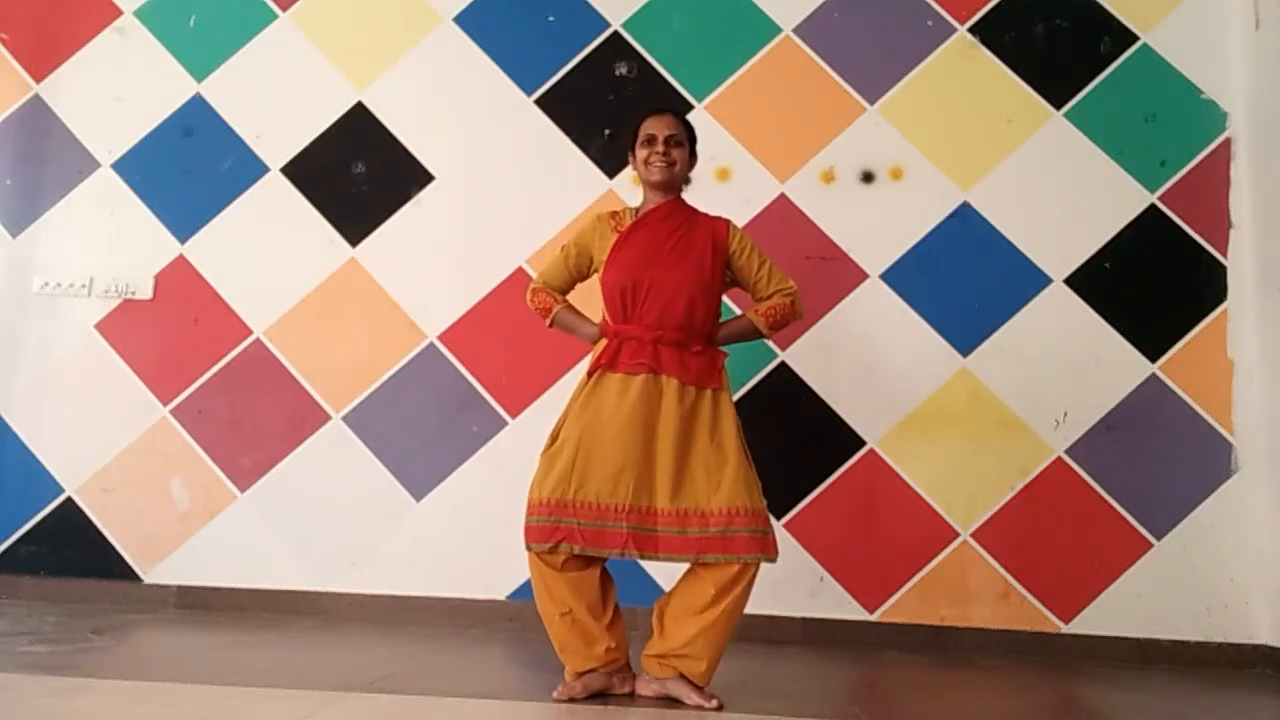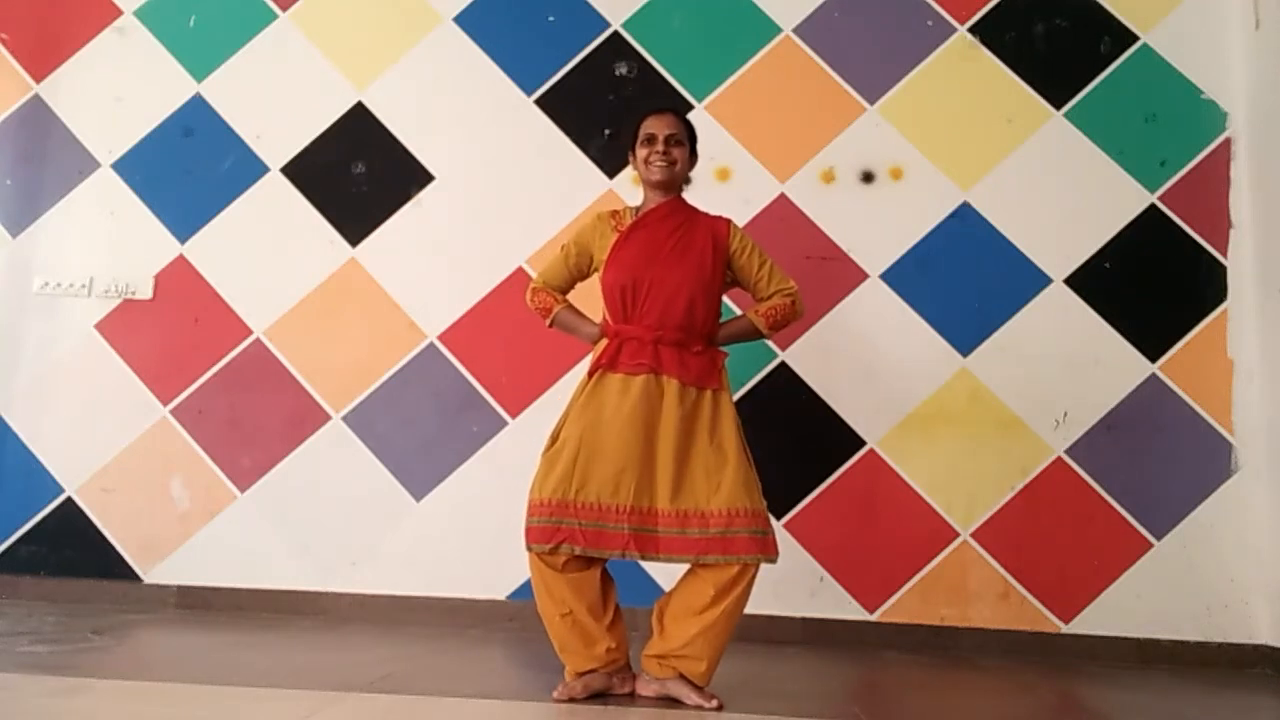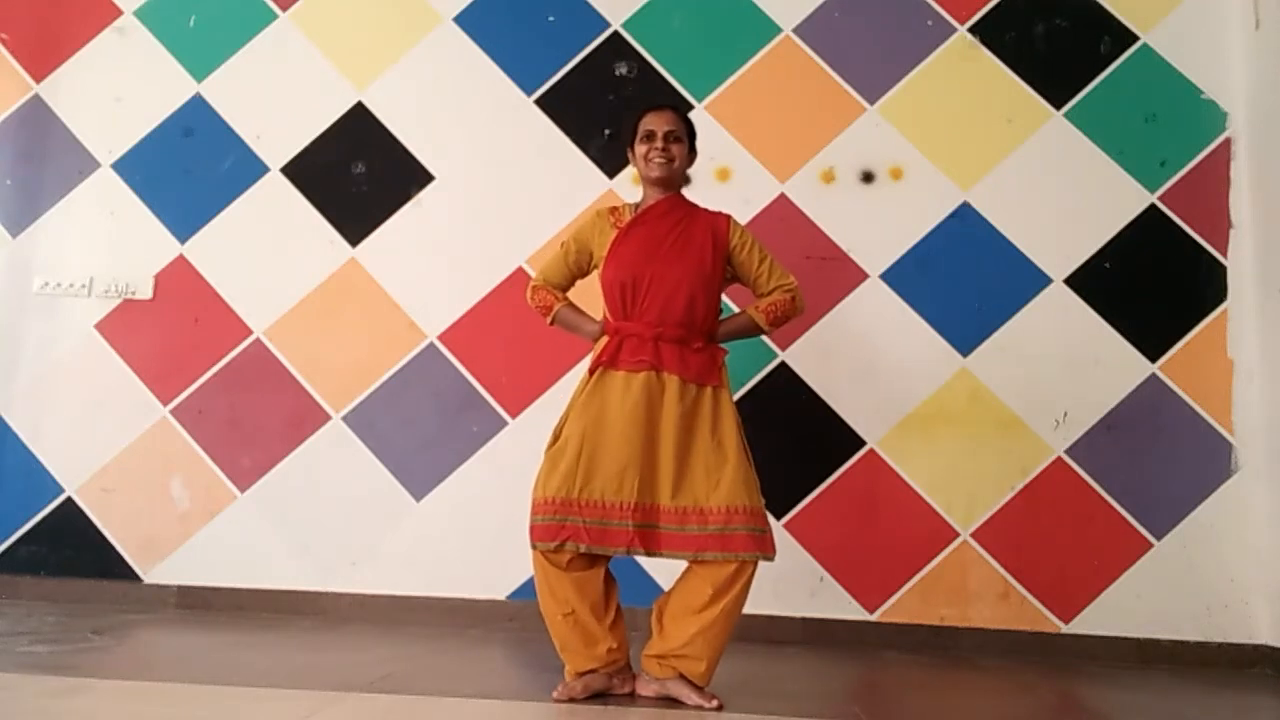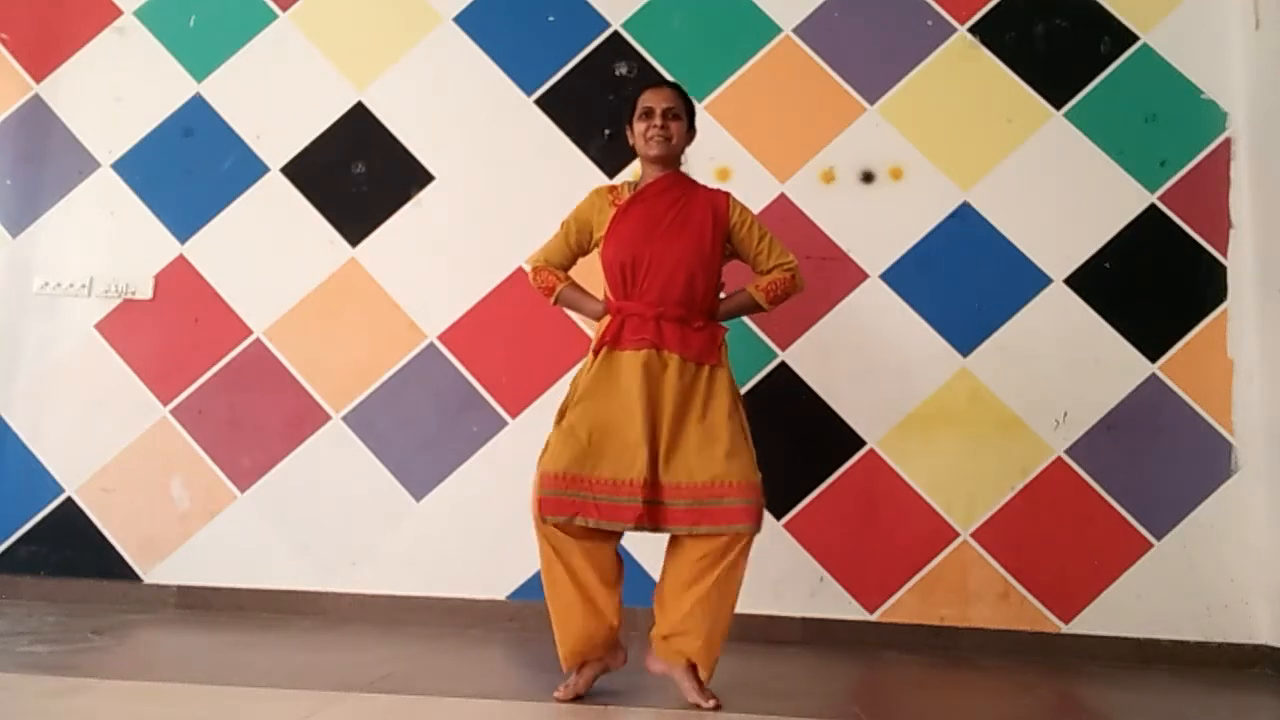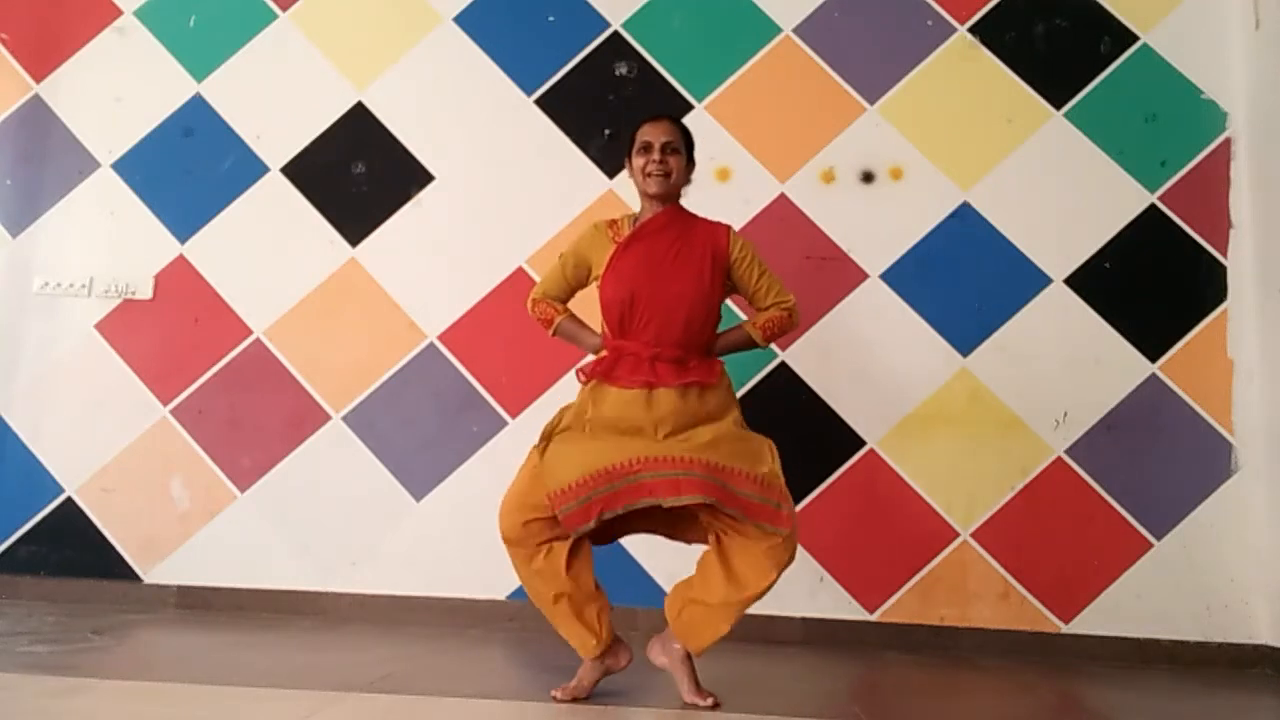
dt=0.2s
person 1, frame 1
left shoulder: (719, 234)
right shoulder: (605, 229)
left elbow: (784, 299)
right elbow: (541, 290)
left wrist: (715, 334)
right wrist: (597, 333)
left hip: (693, 402)
right hip: (615, 395)
left knee: (735, 538)
right knee: (555, 527)
left ankle: (669, 666)
right ankle: (601, 663)
person 1, frame 2
left shoulder: (720, 234)
right shoulder: (605, 228)
left elbow: (785, 299)
right elbow: (541, 290)
left wrist: (714, 335)
right wrist: (598, 333)
left hip: (694, 402)
right hip: (615, 396)
left knee: (734, 540)
right knee: (555, 529)
left ankle: (670, 666)
right ankle: (601, 663)
person 1, frame 3
left shoulder: (719, 229)
right shoulder: (604, 225)
left elbow: (785, 295)
right elbow: (541, 288)
left wrist: (716, 331)
right wrist: (599, 331)
left hip: (693, 398)
right hip: (615, 393)
left knee: (729, 538)
right knee: (563, 528)
left ankle: (671, 668)
right ankle: (600, 664)
person 1, frame 4
left shoulder: (719, 207)
right shoulder: (604, 203)
left elbow: (785, 272)
right elbow: (544, 267)
left wrist: (717, 310)
right wrist: (598, 310)
left hip: (694, 377)
right hip: (618, 371)
left knee: (724, 518)
right knee: (561, 504)
left ankle: (676, 651)
right ankle: (595, 647)
person 1, frame 5
left shoulder: (720, 242)
right shoulder: (601, 239)
left elbow: (782, 310)
right elbow: (541, 300)
left wrist: (712, 344)
right wrist: (597, 345)
left hip: (698, 414)
right hip: (612, 408)
left knee: (772, 529)
right knee: (522, 517)
left ankle: (678, 639)
right ankle: (600, 645)
